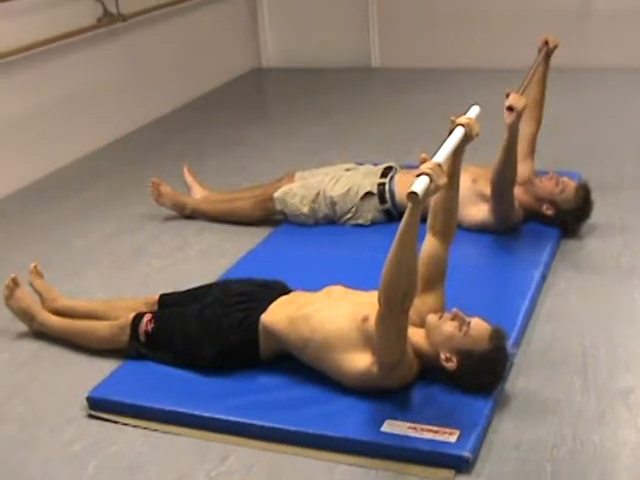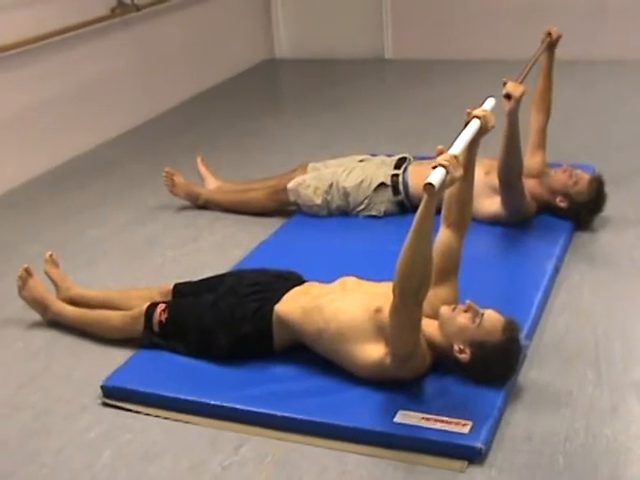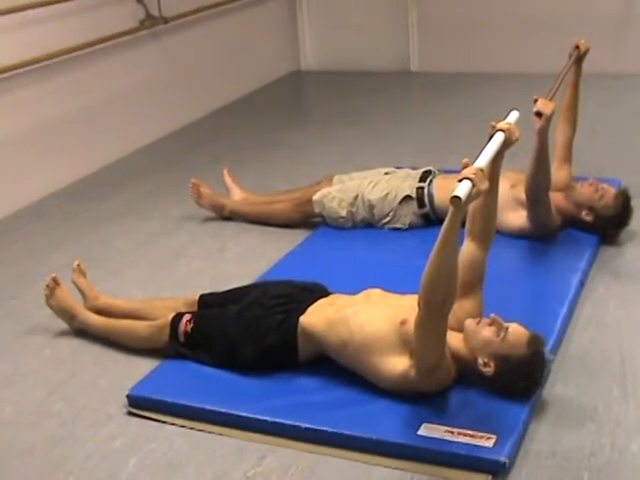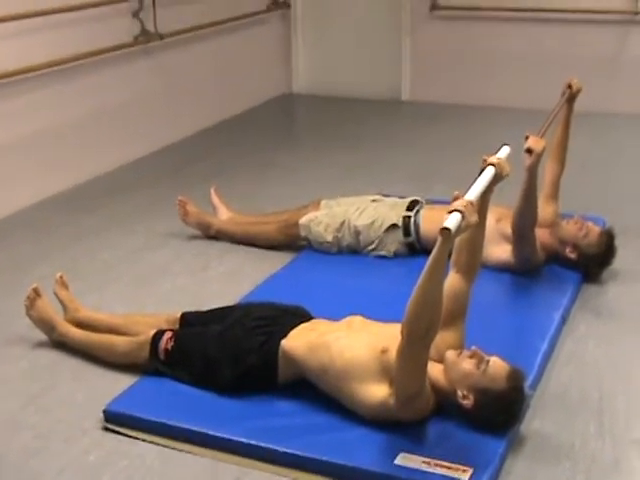
dt=1s
person 1, frame 1
left shoulder: (395, 367)
right shoulder: (426, 317)
left elbow: (391, 304)
right elbow: (440, 239)
left wrist: (414, 206)
right wrist: (457, 156)
left hip: (247, 334)
right hip: (275, 294)
left knee: (130, 331)
right knee: (151, 304)
left ankle: (41, 319)
right ankle: (57, 304)
person 1, frame 2
left shoulder: (408, 359)
right shoulder: (439, 310)
left elbow: (405, 293)
right elbow: (454, 231)
left wrist: (431, 196)
right wrist: (472, 147)
left hip: (262, 324)
right hip: (290, 285)
left knee: (144, 320)
right knee: (169, 293)
left ankle: (54, 308)
right ankle: (74, 293)
person 1, frame 3
left shoulder: (433, 372)
right shoulder: (464, 323)
left elbow: (430, 306)
right elbow: (478, 245)
left wrist: (456, 209)
right wrist: (496, 161)
left hip: (285, 336)
right hip: (313, 297)
left knee: (171, 330)
right knee: (194, 304)
left ankle: (81, 317)
right ankle: (99, 302)
person 1, frame 4
left shoulder: (413, 401)
right shoulder: (447, 352)
left elbow: (414, 337)
right elbow: (463, 277)
left wrist: (446, 242)
right wrist: (484, 195)
left hip: (267, 357)
right hip: (295, 320)
left knee: (150, 347)
right knee: (175, 322)
left ankle: (63, 330)
right ankle: (80, 315)
person 2, frame 1
left shoulder: (507, 215)
right shoulder: (524, 180)
left elbow: (500, 186)
right elbow: (533, 124)
left wrist: (509, 127)
right wrist: (545, 62)
left hip: (375, 199)
right hip: (382, 174)
left knee: (274, 203)
right knee: (286, 181)
left ankle: (188, 205)
right ankle: (205, 197)
person 2, frame 2
left shoulder: (518, 207)
right shoulder: (536, 172)
left elbow: (506, 177)
right elbow: (541, 116)
left wrist: (509, 115)
right wrist: (549, 54)
left hip: (389, 190)
right hip: (395, 165)
left knee: (288, 194)
right knee: (302, 171)
left ankle: (203, 196)
right ankle: (219, 187)
person 2, frame 3
left shoulder: (544, 221)
right shoulder: (563, 187)
left elbow: (534, 195)
right elbow: (567, 133)
left wrist: (540, 133)
right wrist: (576, 69)
left hip: (413, 203)
right hip: (421, 178)
left knee: (312, 206)
right knee: (326, 184)
left ankle: (228, 206)
right ankle: (243, 198)
person 2, frame 4
left shoulder: (528, 256)
right shoulder: (548, 222)
left elbow: (520, 229)
right elbow: (556, 169)
left wrist: (529, 169)
right wrist: (569, 107)
left hip: (399, 231)
right hip: (408, 207)
left knee: (297, 229)
right knee: (313, 209)
left ankle: (216, 226)
right ankle: (228, 218)
